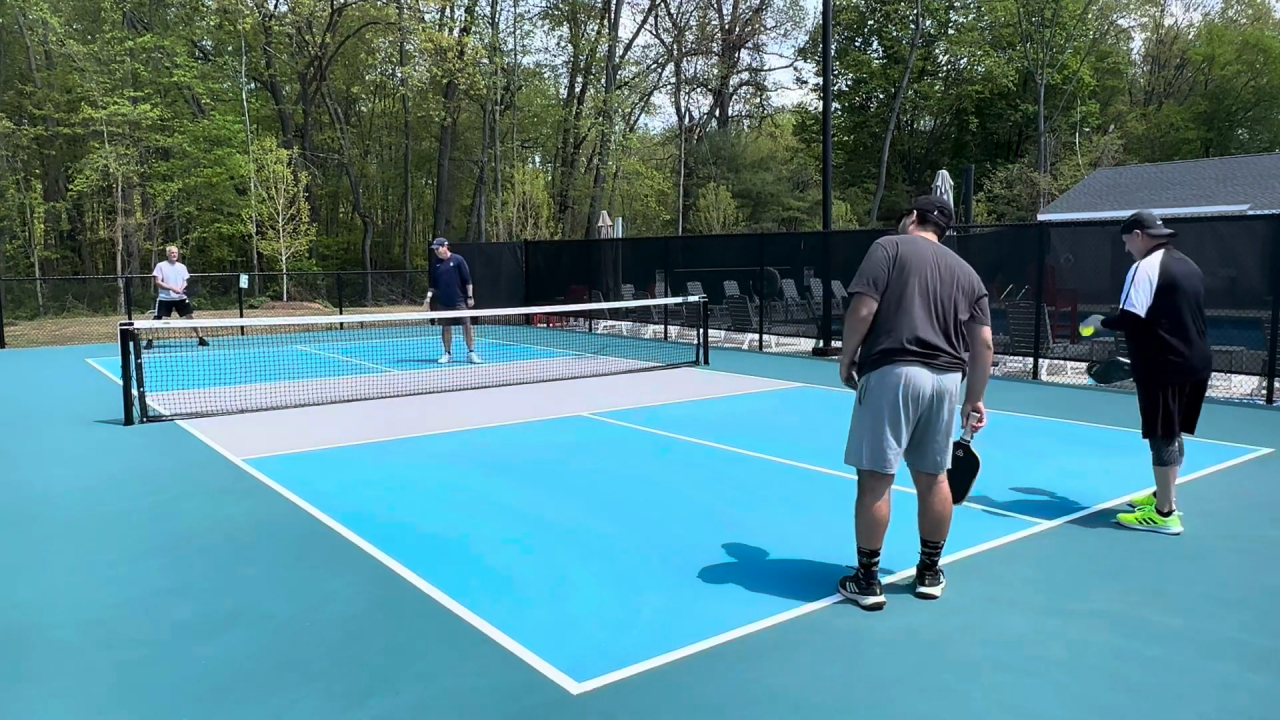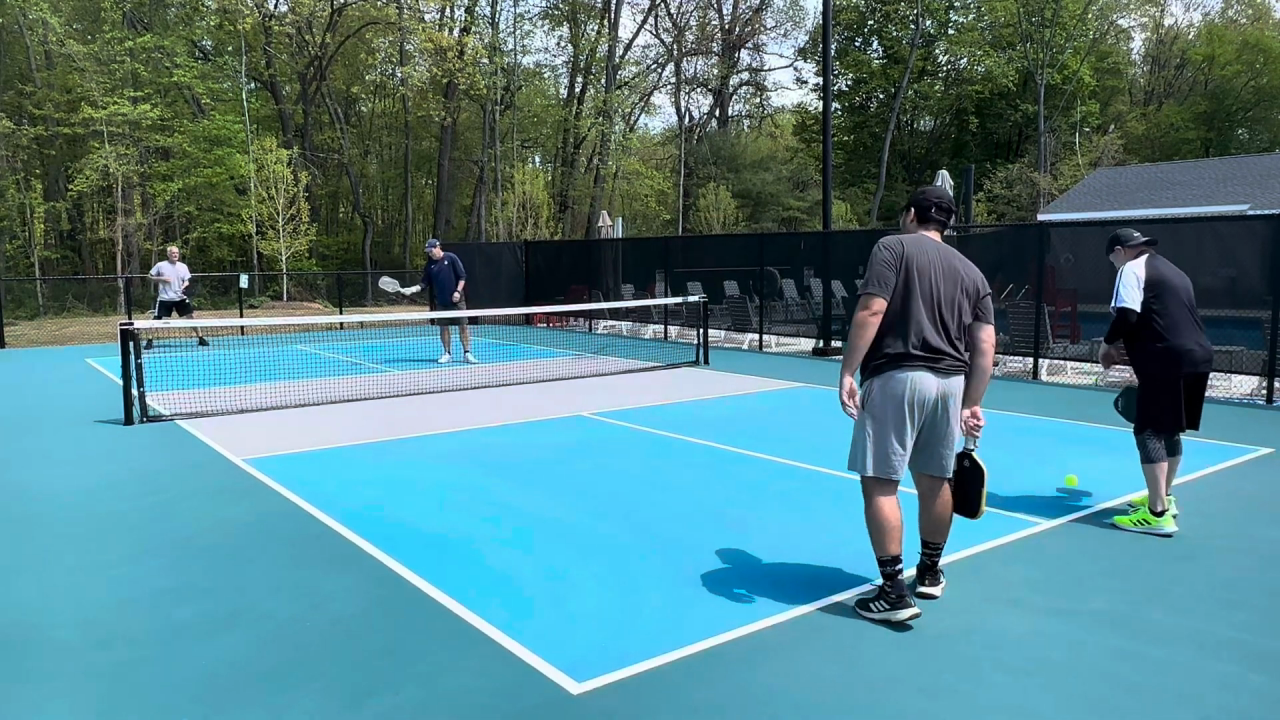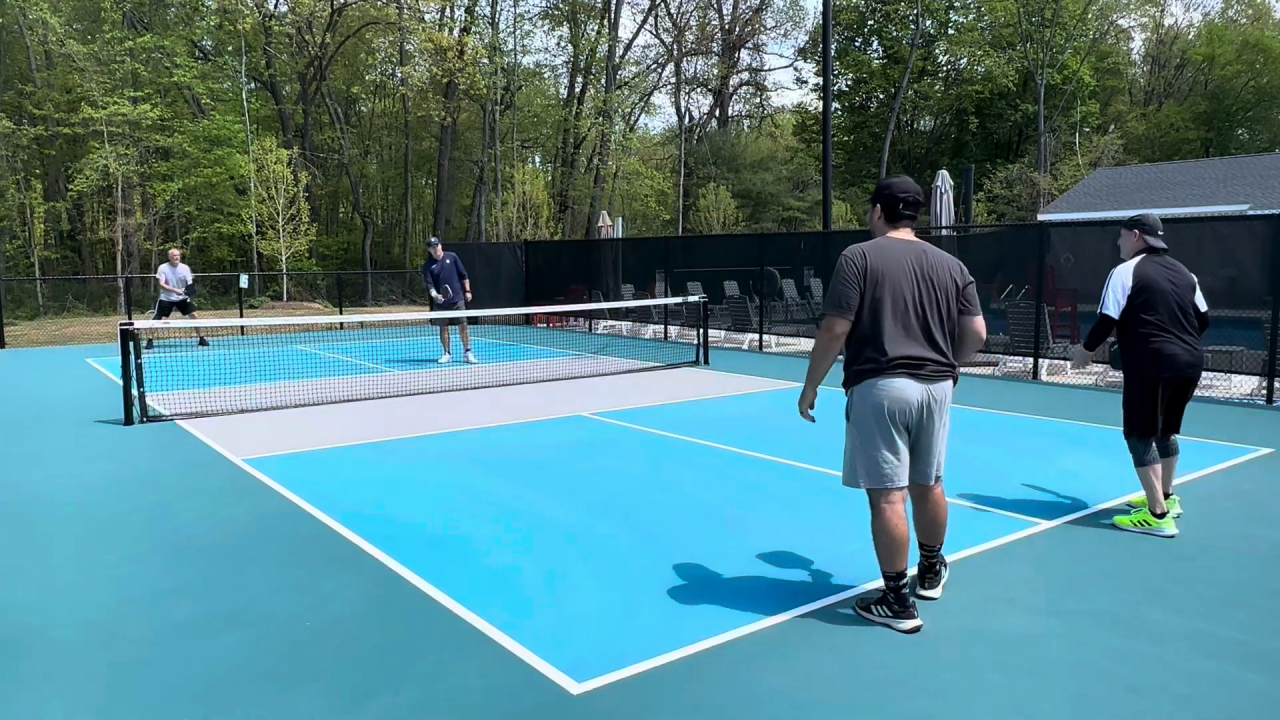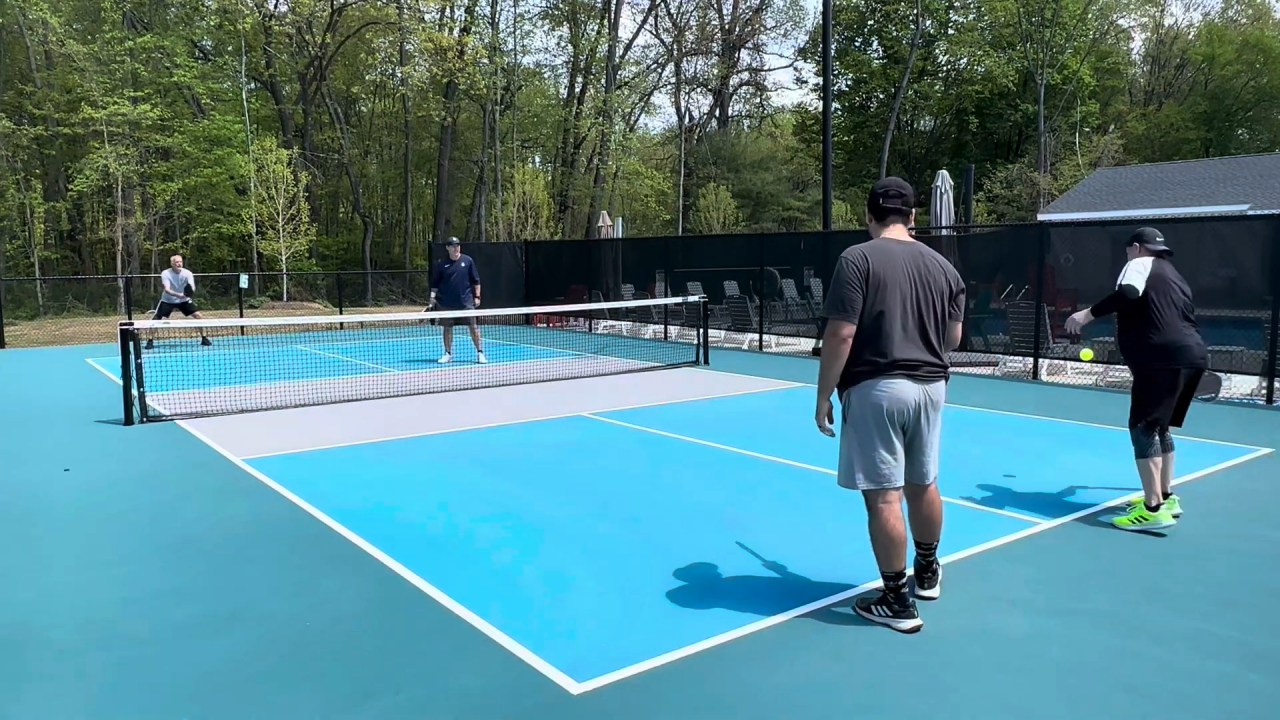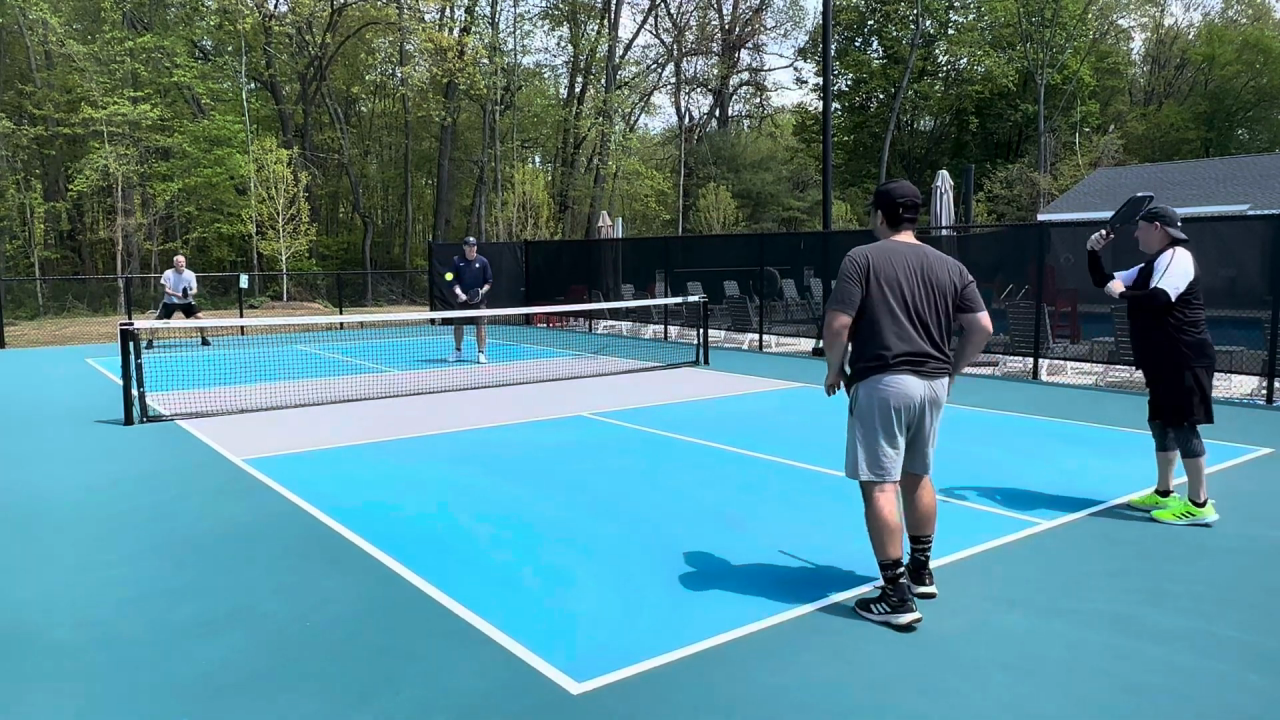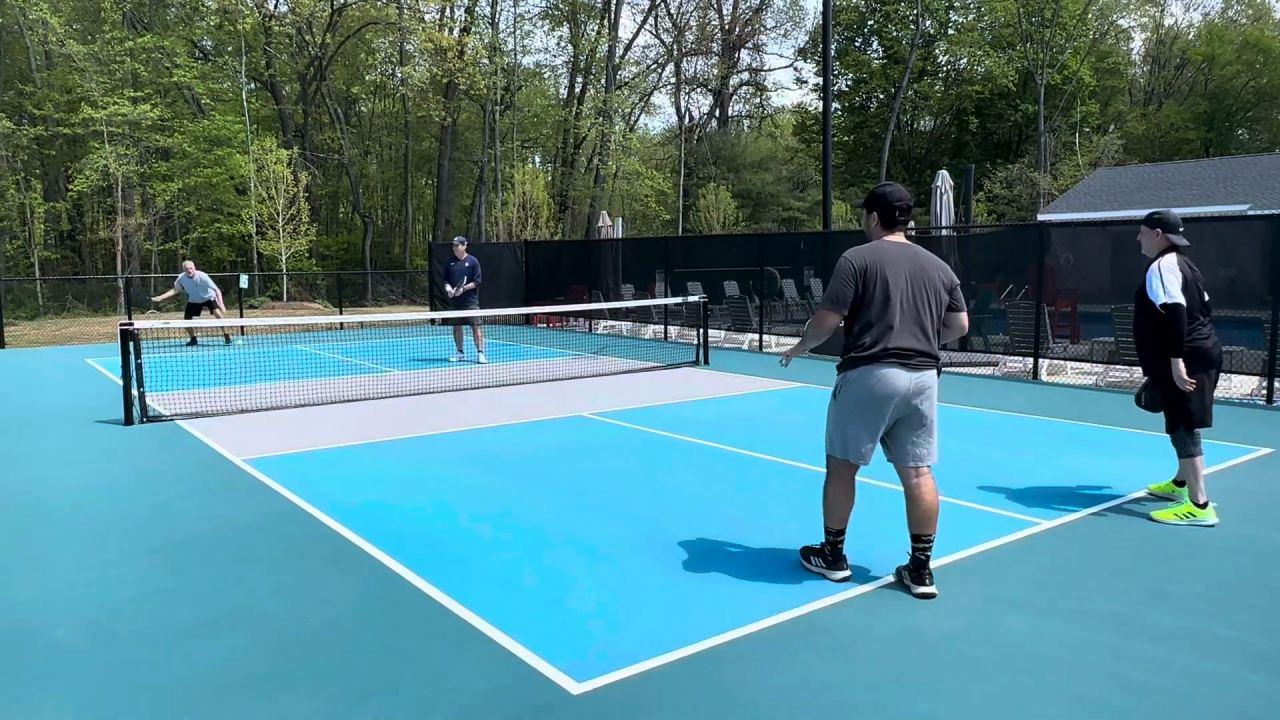
dt=0.5s
person 1, frame 1
left shoulder: (889, 247)
right shoulder: (966, 272)
left elbow: (862, 310)
right elbow: (982, 344)
left wrist: (846, 359)
right wrist: (974, 399)
left hip: (892, 374)
right hip: (944, 379)
left knee: (875, 478)
right knee: (933, 478)
left ankle: (867, 580)
right ankle: (929, 572)
person 1, frame 2
left shoulder: (893, 247)
right shoulder: (970, 272)
left elbow: (870, 312)
right elbow: (984, 345)
left wrist: (847, 373)
right wrist: (971, 403)
left hip: (896, 379)
right hip: (948, 382)
left knee: (881, 485)
right knee: (936, 481)
left ankle: (894, 593)
right ankle: (930, 573)
person 1, frame 3
left shoulder: (858, 257)
right shoulder: (950, 265)
left elbow: (834, 330)
right elbow: (976, 334)
left wrist: (809, 386)
left hip: (880, 389)
right hip: (935, 387)
left knee: (888, 496)
right knee: (929, 484)
left ankle: (898, 601)
right ankle: (930, 573)
person 1, frame 4
left shoulder: (857, 259)
right shoulder: (942, 266)
left elbow: (840, 335)
right elbow: (952, 338)
left wrist: (823, 396)
left hip: (876, 389)
right hip: (930, 388)
left knee: (883, 496)
right knee: (922, 484)
left ankle: (898, 601)
right ankle: (927, 573)
person 1, frame 5
left shoulder: (862, 259)
right shoulder: (950, 266)
left elbow: (837, 325)
right elbow: (981, 329)
left wrist: (835, 370)
right wrist: (952, 368)
left hip: (882, 384)
right hip: (932, 383)
left knee: (880, 487)
right knee: (918, 478)
left ankle: (897, 596)
right ankle: (921, 571)
person 1, frame 6
left shoulder: (858, 259)
right shoulder: (938, 266)
left elbow: (826, 321)
right elbow: (959, 326)
left wrist: (798, 346)
left hip: (869, 376)
right hip: (922, 378)
left knee: (842, 466)
right knee: (917, 473)
left ankle: (833, 555)
right ankle: (920, 569)
person 2, frame 1
left shoulder: (1146, 267)
right shoulder: (1187, 265)
left elbow: (1130, 318)
left wrist: (1101, 322)
left hip: (1165, 366)
right hip: (1193, 362)
left knee: (1161, 436)
right knee: (1172, 434)
left ankle: (1164, 513)
right ankle: (1163, 495)
person 2, frame 2
left shoulder: (1133, 269)
right shoulder: (1173, 271)
left elbow: (1127, 315)
left wrist: (1108, 344)
left hip: (1166, 363)
right hip: (1195, 358)
left knee: (1149, 432)
right knee: (1169, 432)
left ankle: (1158, 514)
right ankle: (1161, 497)
person 2, frame 3
left shoulder: (1126, 271)
right shoulder: (1183, 272)
left elbow: (1107, 320)
right elbow: (1202, 320)
left wrist: (1086, 349)
left hip: (1151, 366)
right hip: (1188, 364)
left knee: (1139, 435)
right knee: (1164, 431)
left ankle: (1158, 516)
right ankle: (1166, 498)
person 2, frame 4
left shoulder: (1140, 265)
right shoulder: (1173, 281)
left elbow: (1127, 296)
left wrist: (1089, 313)
left hip: (1163, 359)
right hip: (1190, 357)
left knee: (1143, 427)
right knee: (1158, 426)
left ankle: (1154, 509)
right ankle: (1165, 497)
person 2, frame 5
left shoulder: (1177, 258)
right shoulder: (1150, 266)
left elbow: (1156, 299)
right elbow: (1105, 282)
left wrist: (1121, 292)
right wrist: (1094, 252)
left hip: (1184, 358)
right hip: (1165, 359)
left knee: (1181, 424)
right knee: (1161, 422)
left ankle: (1199, 504)
right ankle: (1164, 493)
person 2, frame 6
left shoulder: (1161, 266)
right shoulder: (1184, 264)
left elbow: (1174, 314)
left wrist: (1175, 359)
left hip: (1186, 361)
right hip: (1203, 355)
left knee: (1179, 428)
right knee: (1185, 425)
left ankle: (1200, 506)
right ankle: (1183, 484)
